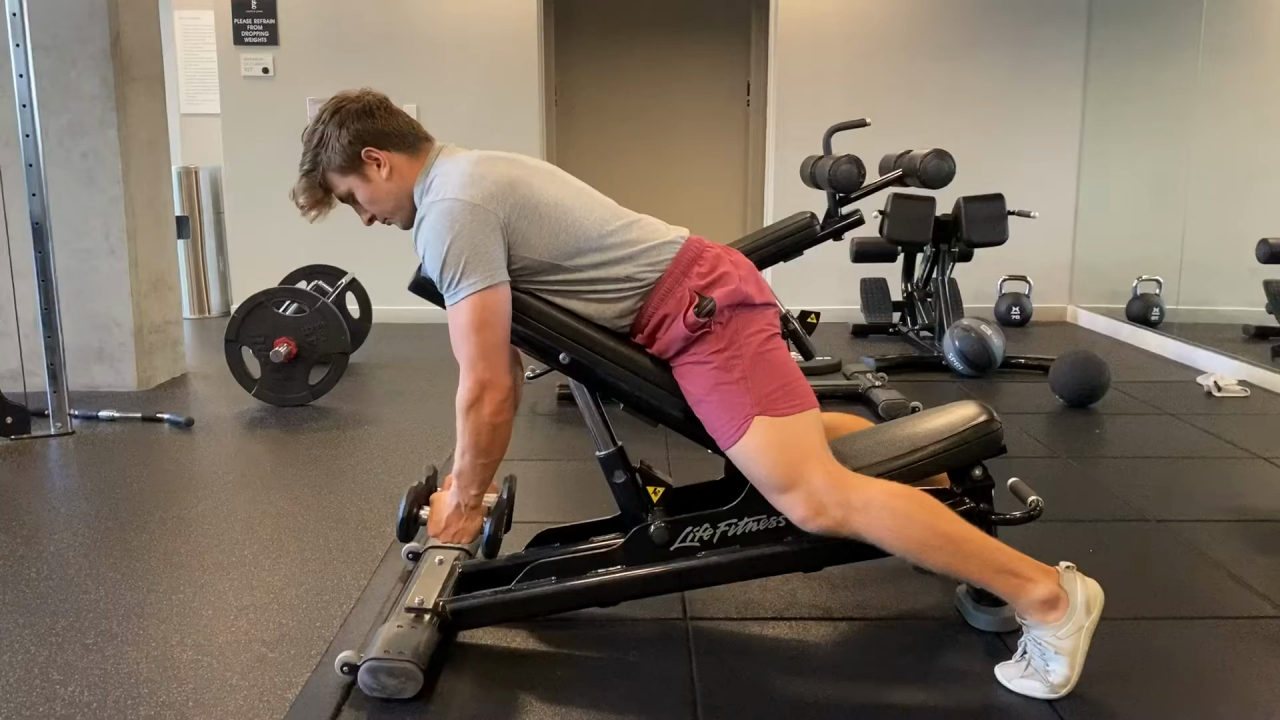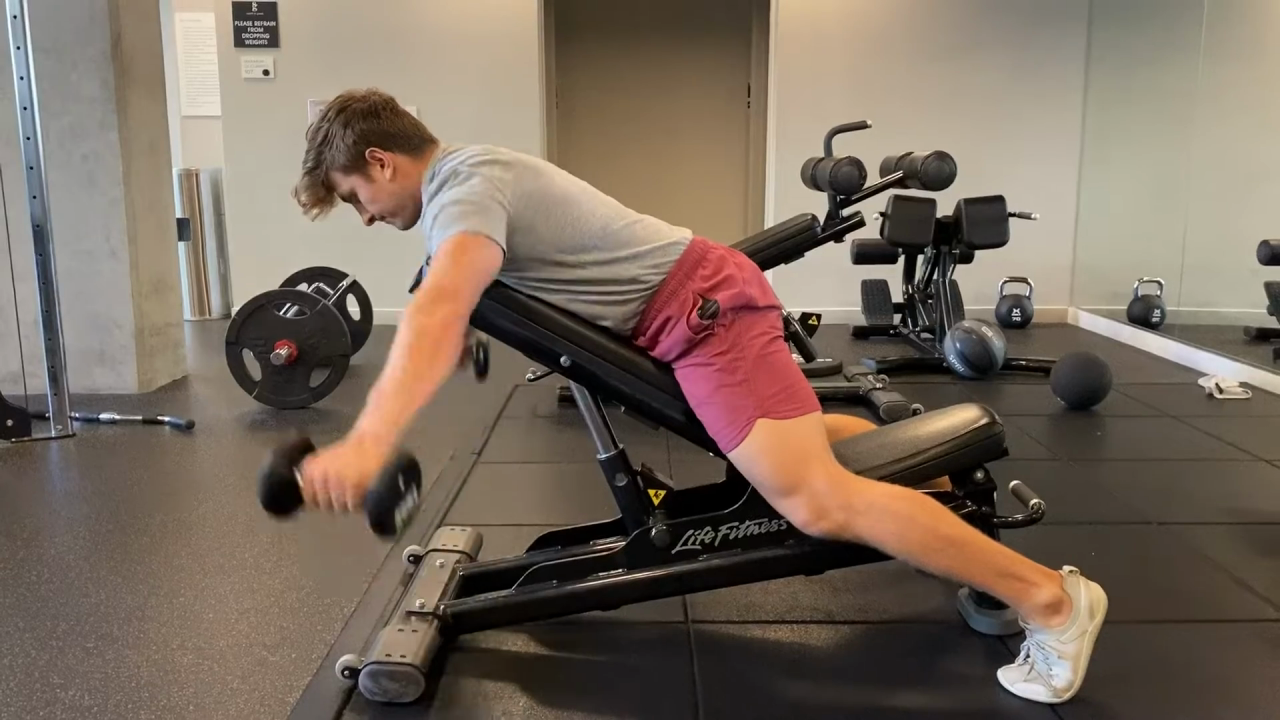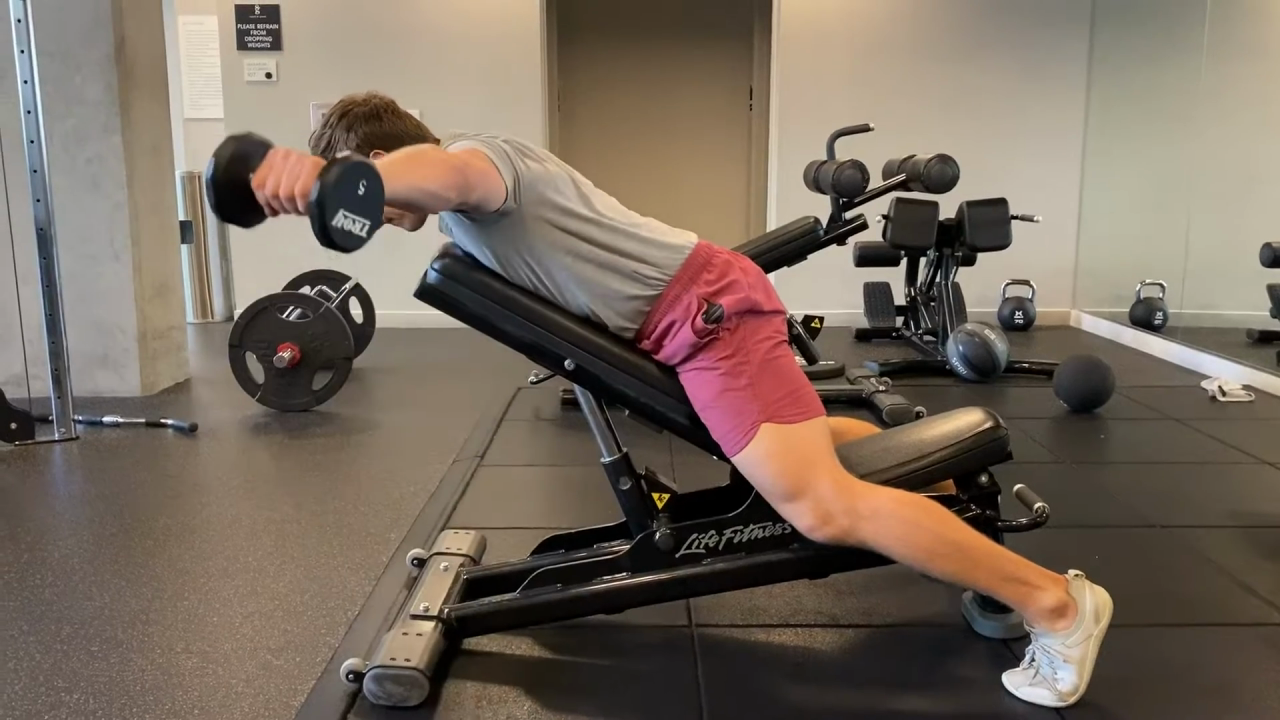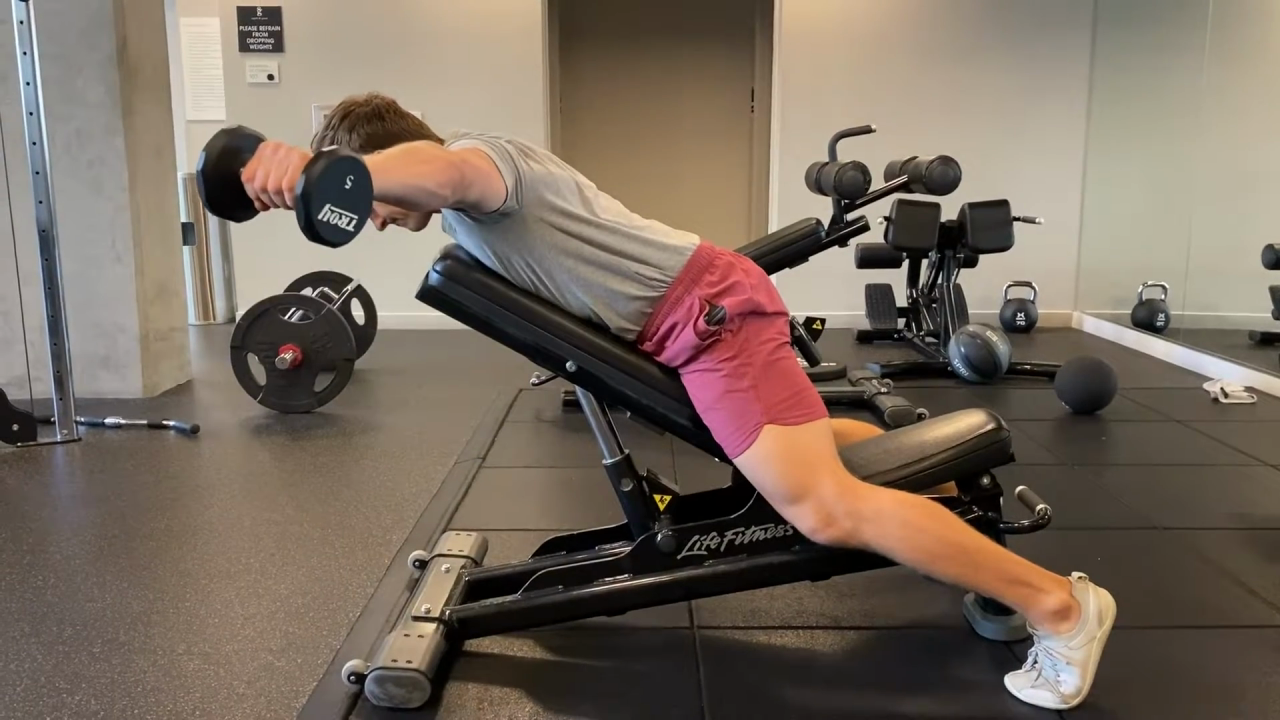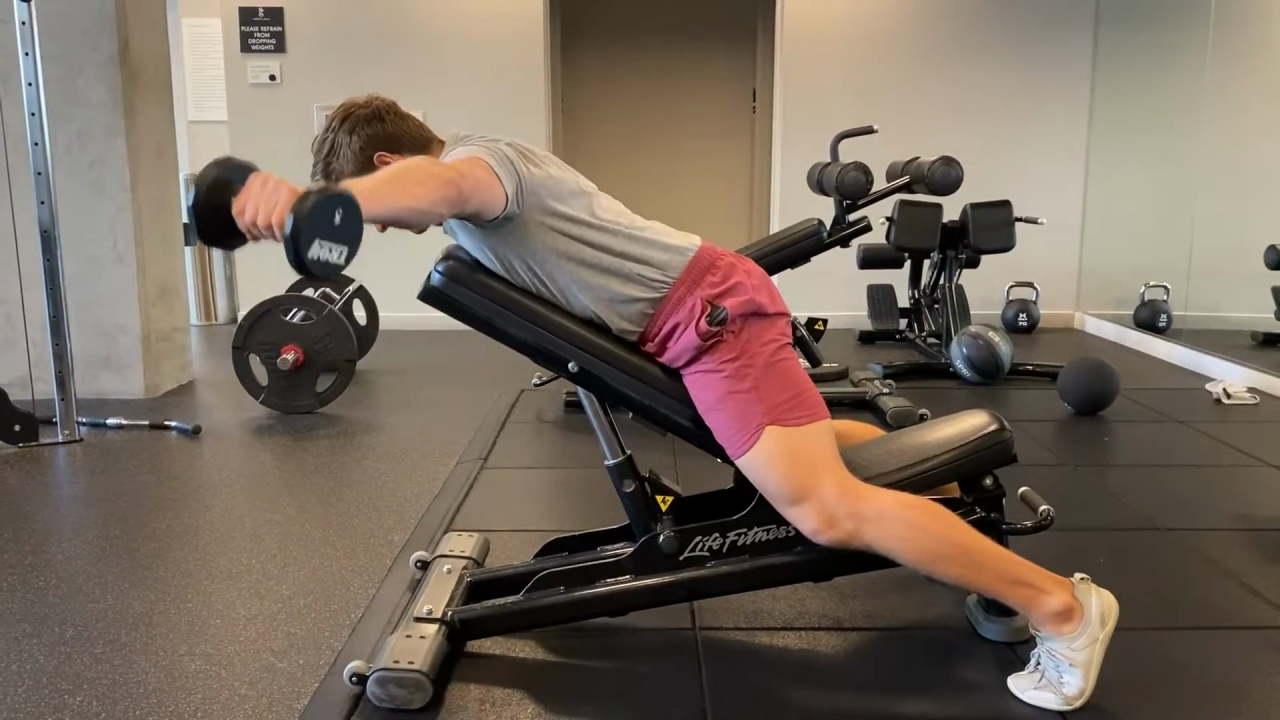
dt=0.5s
person 1, frame 1
left shoulder: (451, 212)
right shoulder: (473, 175)
left elbow: (487, 388)
right elbow: (506, 355)
left wrist: (466, 499)
right wrist: (474, 470)
left hip: (699, 308)
right hip: (698, 291)
left knee: (815, 498)
right knee: (802, 435)
left ankle: (1046, 593)
person 1, frame 2
left shoulder: (460, 184)
right shoulder: (470, 177)
left elbow: (438, 313)
right elbow: (457, 302)
left wrist: (366, 446)
left hip: (702, 309)
right hip: (695, 297)
left knee: (817, 504)
right knee: (797, 437)
left ankle: (1050, 598)
person 1, frame 3
left shoulder: (469, 154)
right shoulder: (468, 173)
left elbow: (434, 174)
left wrist: (326, 179)
left hip: (704, 309)
right hip: (695, 305)
left knee: (821, 507)
right knee: (804, 438)
left ankle: (1054, 601)
person 1, frame 4
left shoulder: (475, 157)
right shoulder: (477, 172)
left elbow: (435, 168)
left hip: (706, 311)
right hip: (696, 308)
left knee: (823, 508)
right knee: (806, 441)
left ankle: (1058, 603)
person 1, frame 5
left shoulder: (475, 156)
right shoulder: (473, 168)
left elbow: (434, 183)
left wrist: (314, 200)
left hip: (708, 311)
right hip: (697, 309)
left knee: (826, 511)
right knee: (805, 443)
left ankle: (1060, 606)
